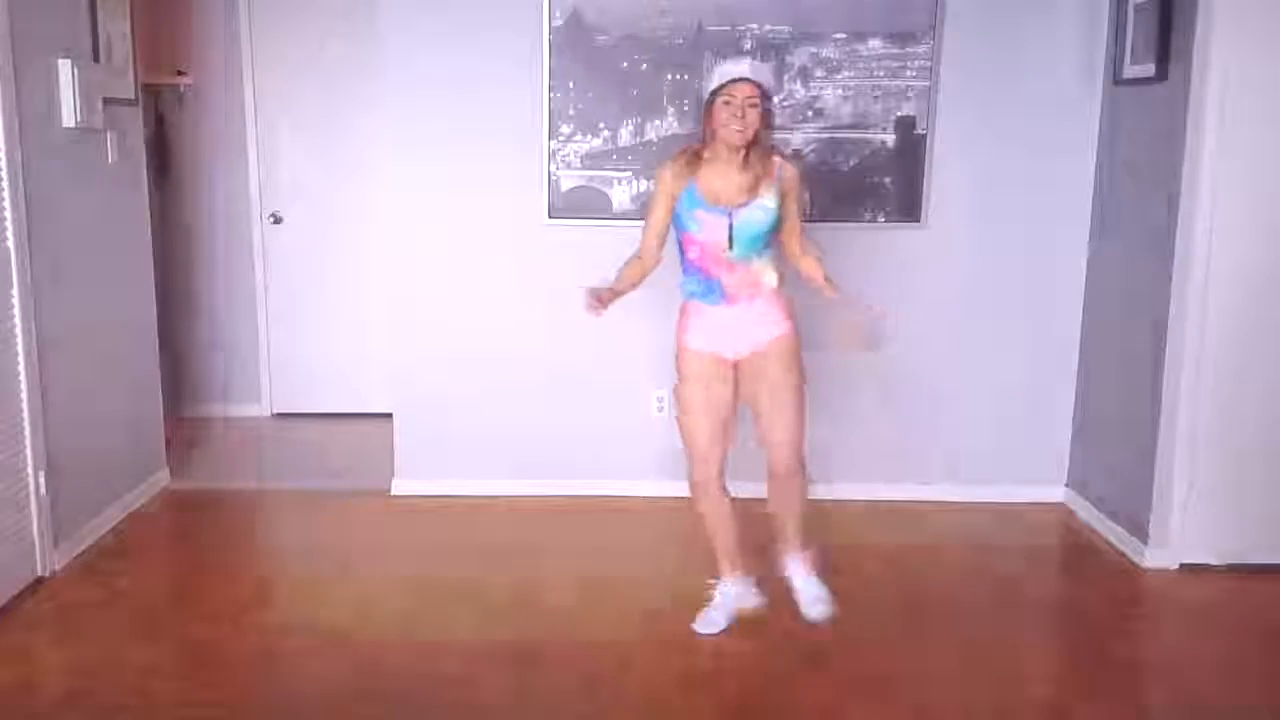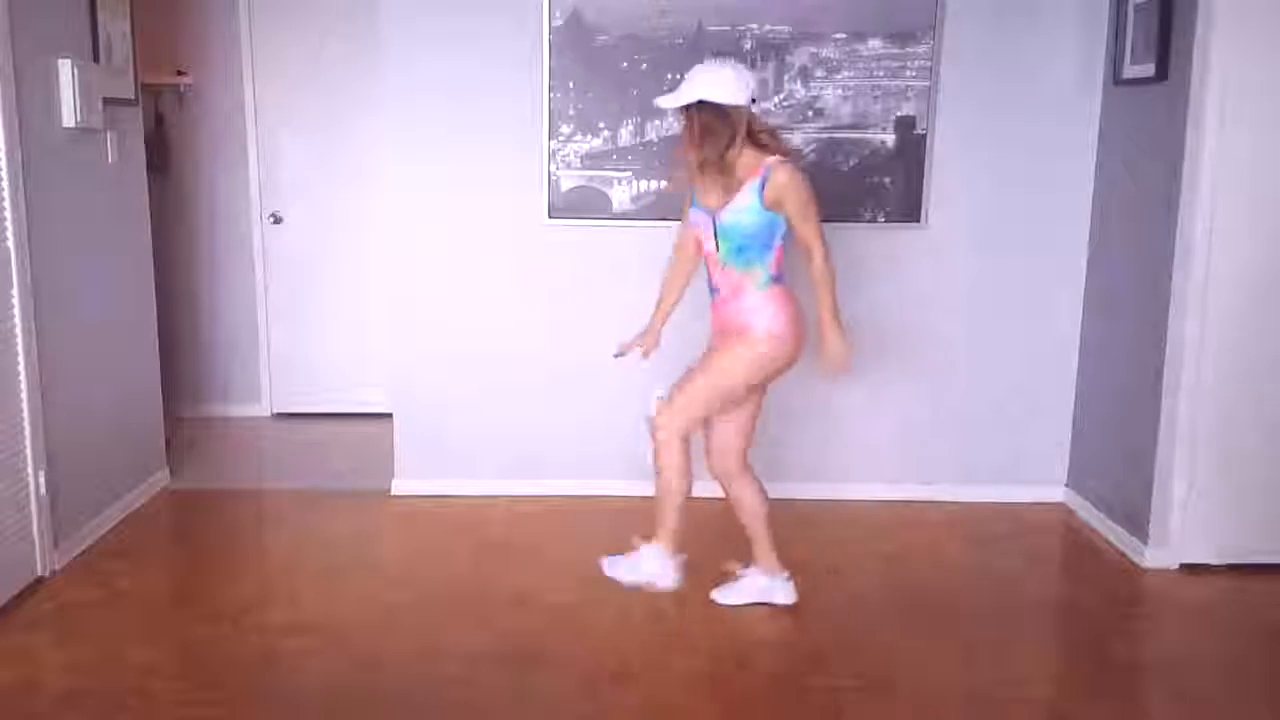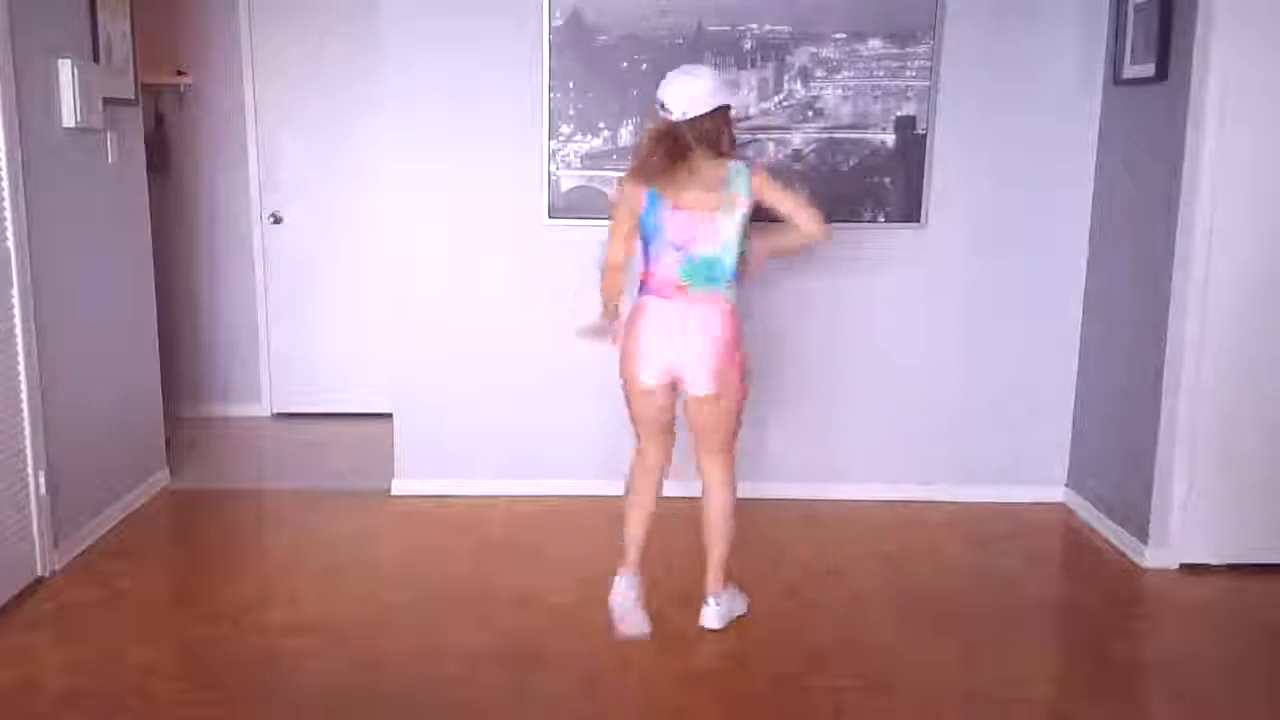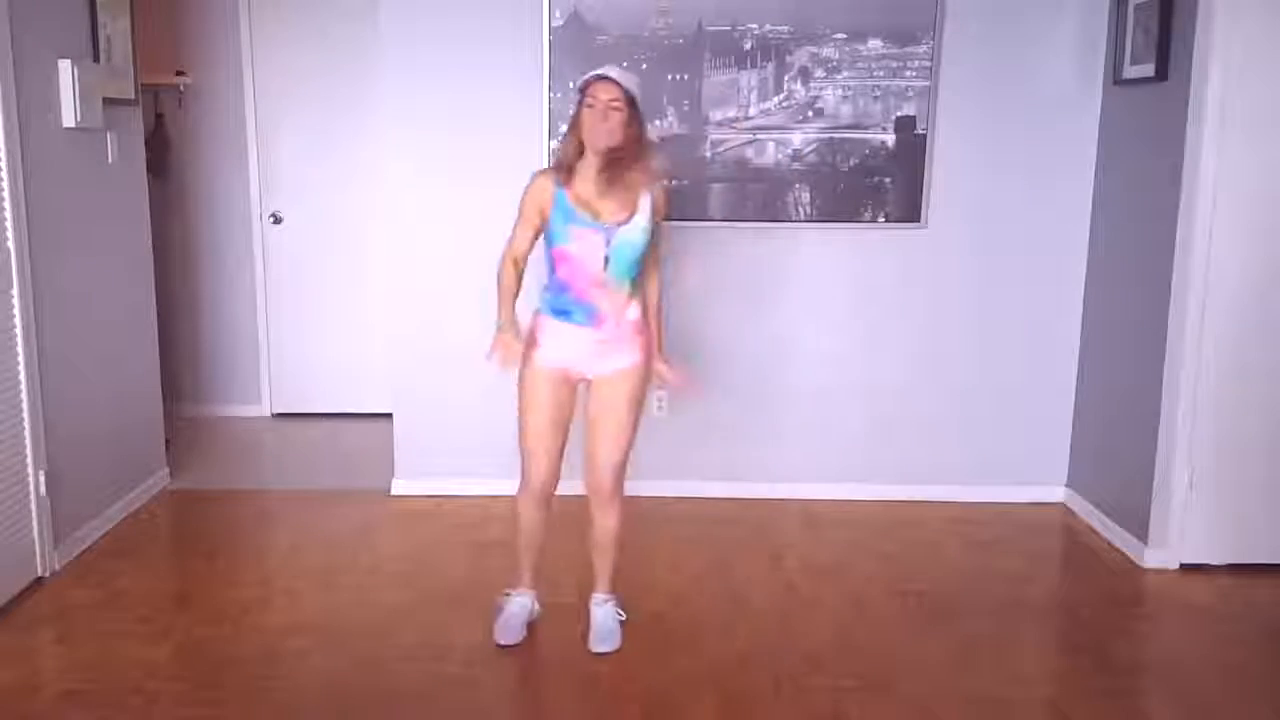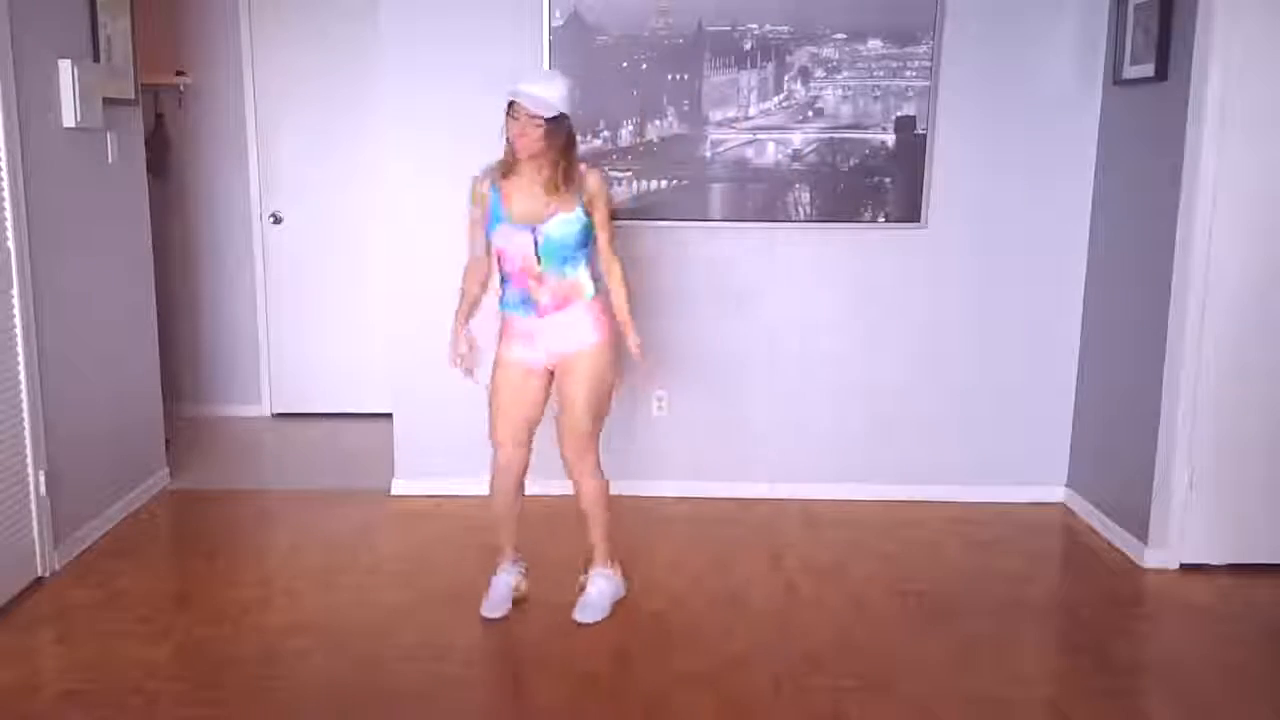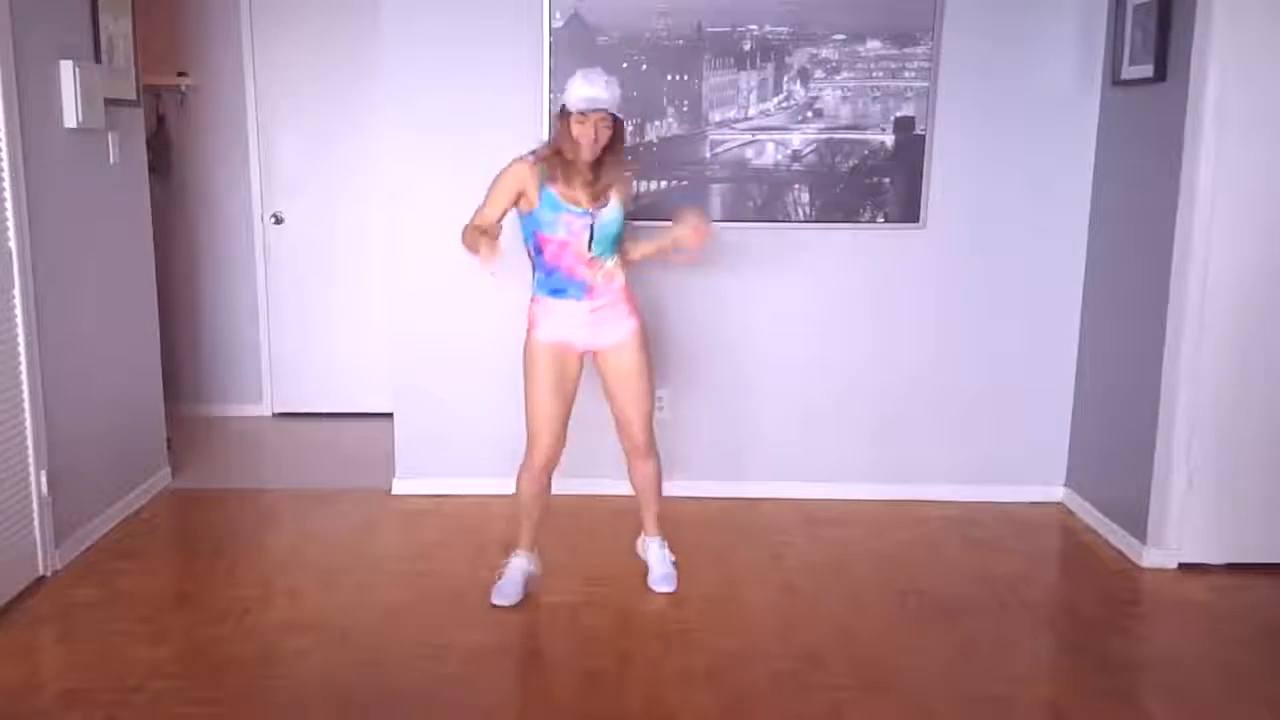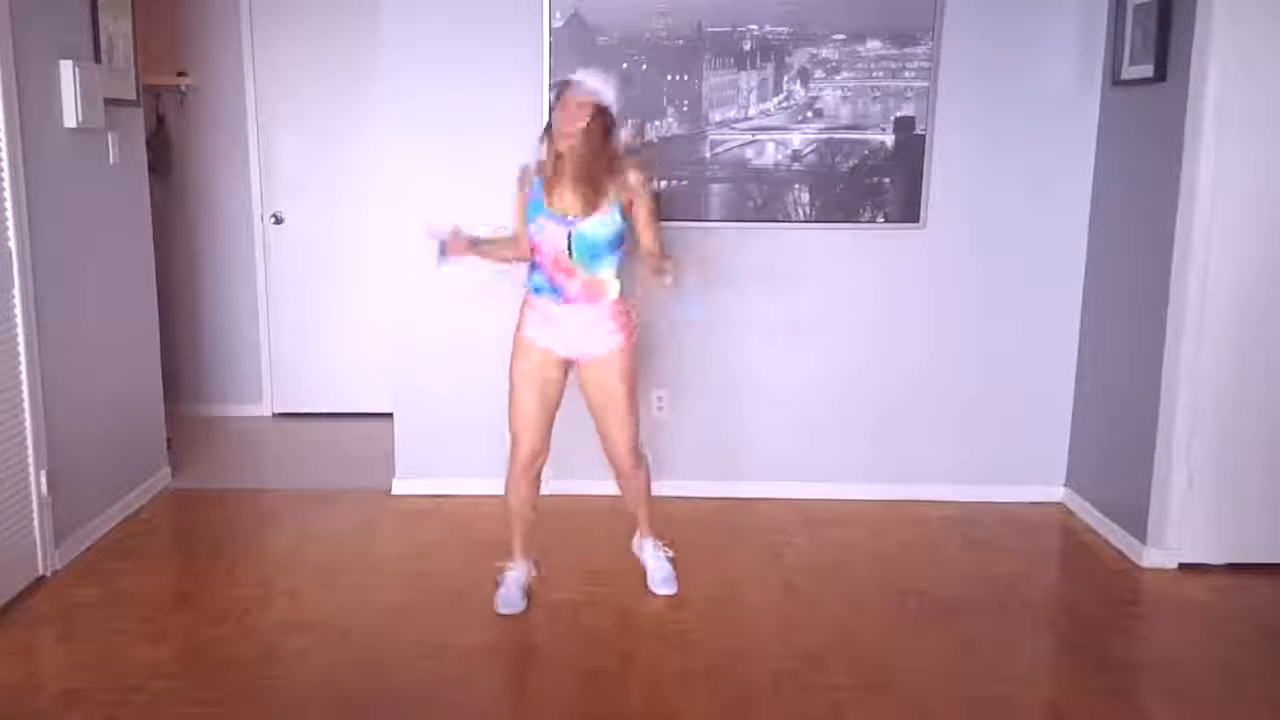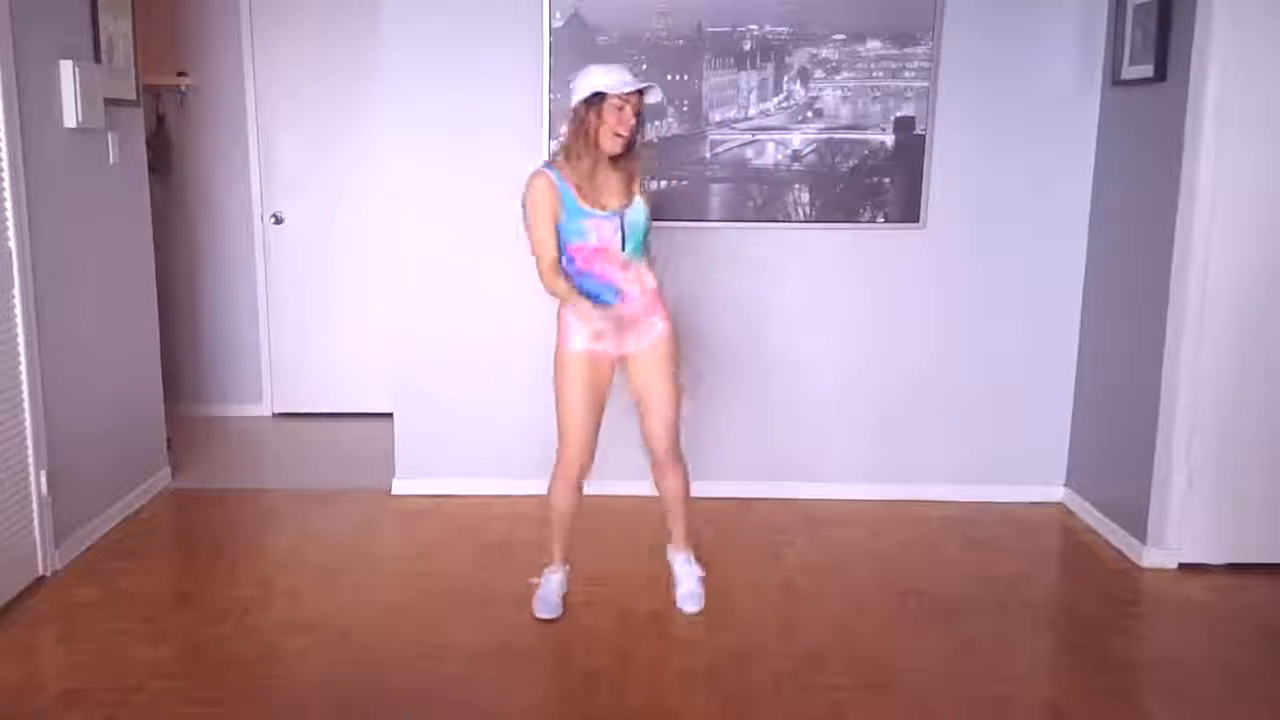
dt=0.5s
person 1, frame 1
left shoulder: (782, 175)
right shoulder: (673, 177)
left elbow: (796, 248)
right elbow: (647, 253)
left wrist: (841, 300)
right wrist: (611, 292)
left hip: (764, 328)
right hip: (701, 331)
left knee: (785, 455)
right knee: (704, 467)
left ankle: (795, 555)
right ankle: (735, 580)
person 1, frame 2
left shoulder: (777, 175)
right shoulder: (702, 177)
left elbow: (816, 251)
right elbow: (684, 257)
left wrist: (831, 326)
right wrist: (655, 326)
left hip: (765, 329)
right hip: (730, 328)
left knee: (669, 423)
right knee: (726, 458)
left ankle: (660, 553)
right ankle: (768, 573)
person 1, frame 3
left shoulder: (639, 182)
right shoulder: (743, 176)
left elbow: (616, 264)
right elbow: (813, 226)
left wrist: (608, 319)
right wrist: (764, 247)
left hip: (650, 331)
right hip: (711, 335)
left knee: (650, 456)
right knee: (715, 470)
left ankle: (628, 576)
right ankle: (717, 597)
person 1, frame 4
left shoulder: (648, 194)
right shoulder: (548, 187)
left elbow: (647, 271)
right elbow: (514, 257)
left wrist: (653, 349)
right wrist: (506, 324)
left hip: (619, 354)
right hip: (552, 347)
left knee: (605, 485)
right knee: (537, 482)
left ankle: (604, 599)
right ankle: (522, 592)
person 1, frame 5
left shoulder: (587, 184)
right shoulder: (487, 188)
left elbow: (607, 257)
right elbow: (478, 268)
left wrist: (627, 326)
right wrist: (460, 322)
left hip: (584, 334)
right hip: (523, 337)
left knee: (581, 458)
right knee: (507, 462)
left ankle: (605, 572)
right ankle: (507, 568)
person 1, frame 6
left shoulder: (616, 181)
right shoulder: (528, 172)
right elbow: (477, 229)
left wrist: (672, 241)
right wrist: (480, 238)
left hip: (614, 318)
right hip: (554, 322)
left knee: (639, 440)
right knee: (542, 452)
left ankle: (653, 542)
right ankle: (522, 557)
person 1, frame 7
left shoulder: (626, 180)
right shoulder: (535, 176)
left elbow: (651, 246)
left wrist: (661, 267)
right wrist: (470, 243)
left hip: (602, 326)
right hip: (542, 326)
left knee: (624, 450)
right knee: (526, 456)
left ankle: (649, 545)
right ankle: (519, 564)
person 1, frame 8
left shoulder: (628, 174)
right shoulder: (547, 184)
right elbow: (549, 270)
right wrist: (585, 310)
left hip: (646, 323)
right hip: (585, 332)
left knee: (665, 449)
right knee: (572, 460)
left ankle: (682, 553)
right ankle: (557, 570)
